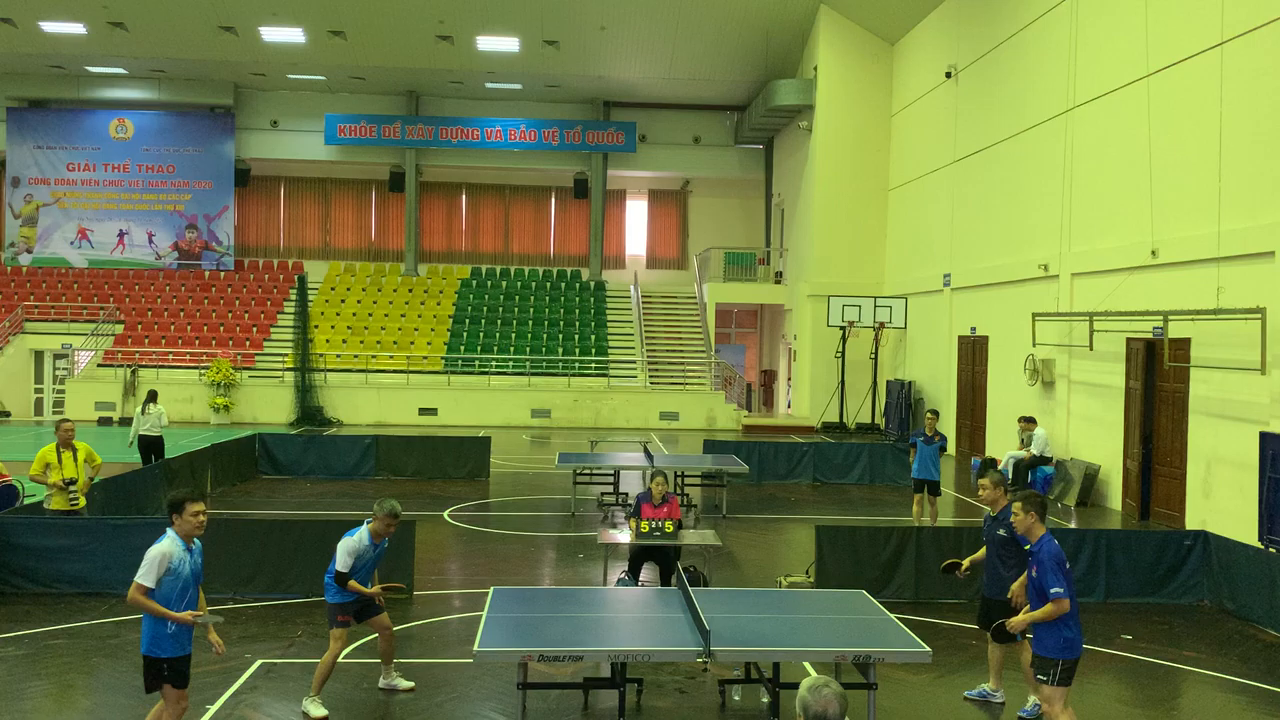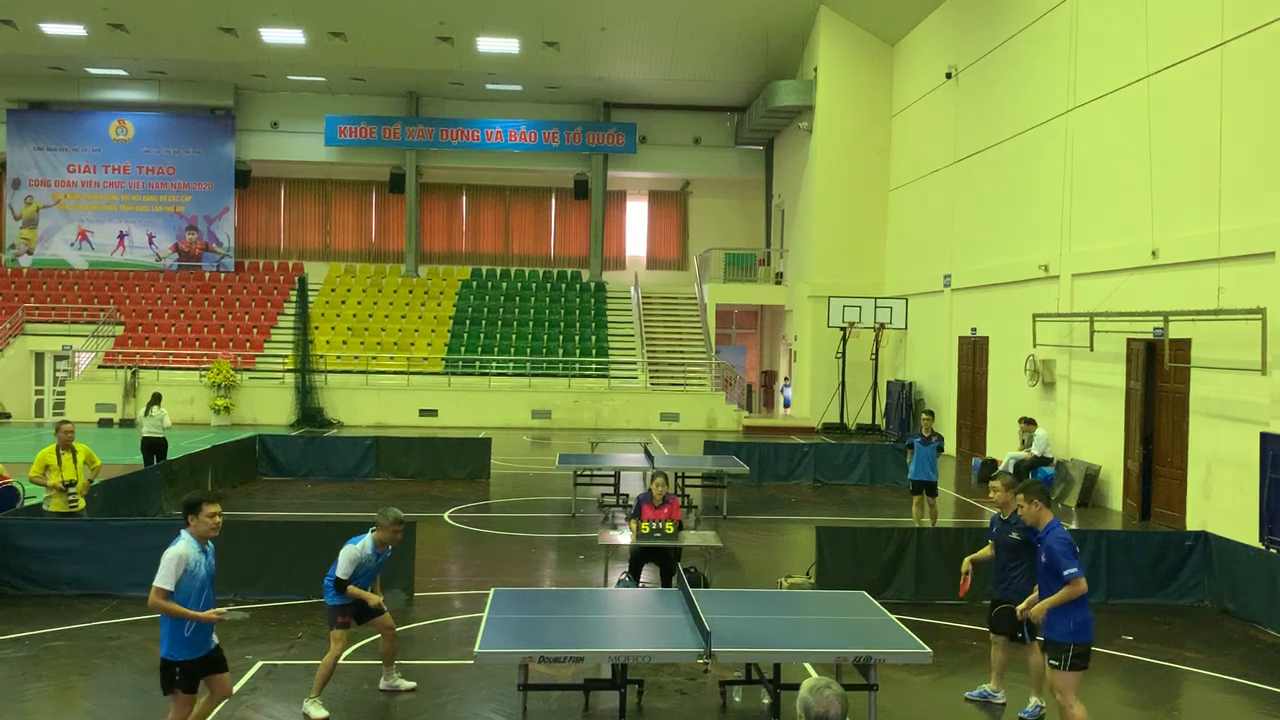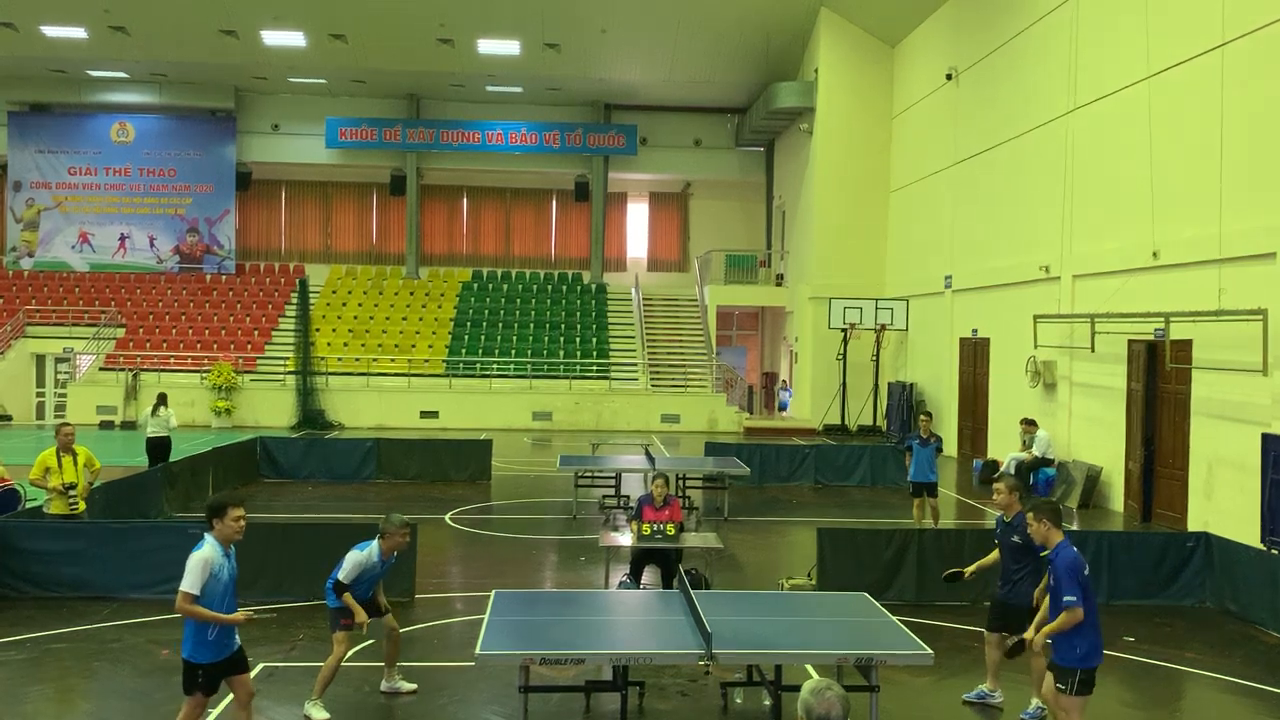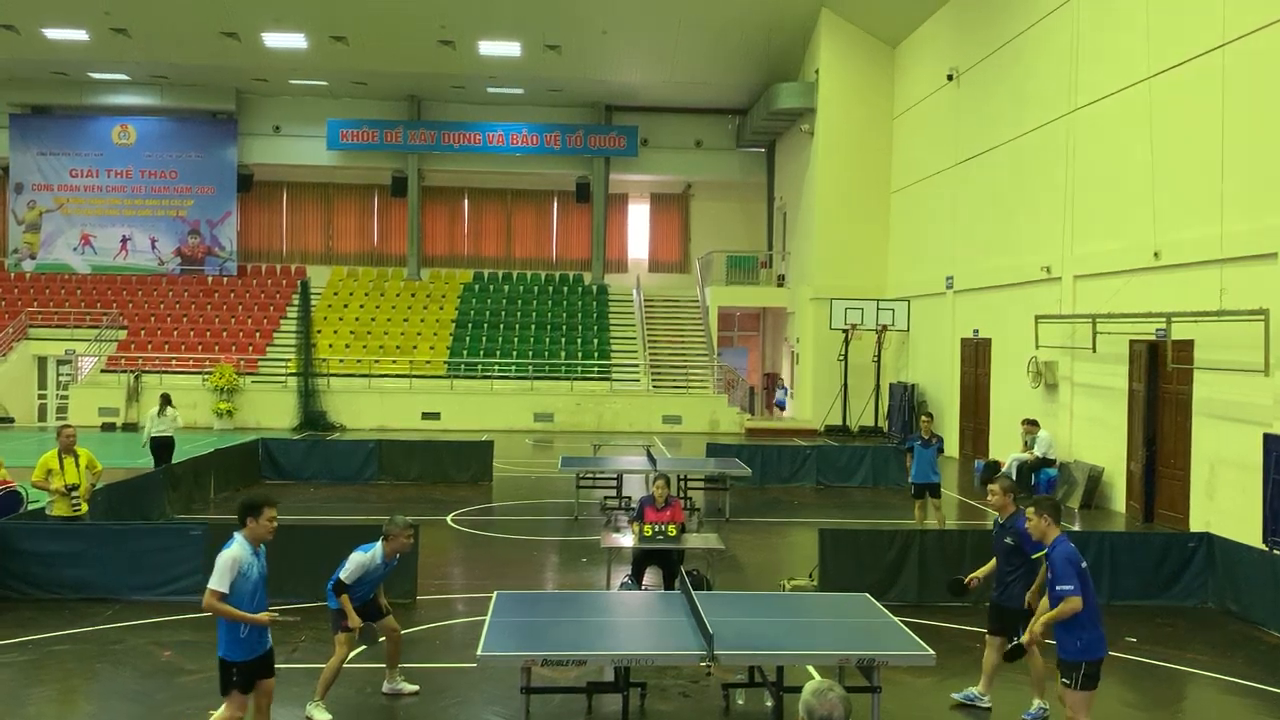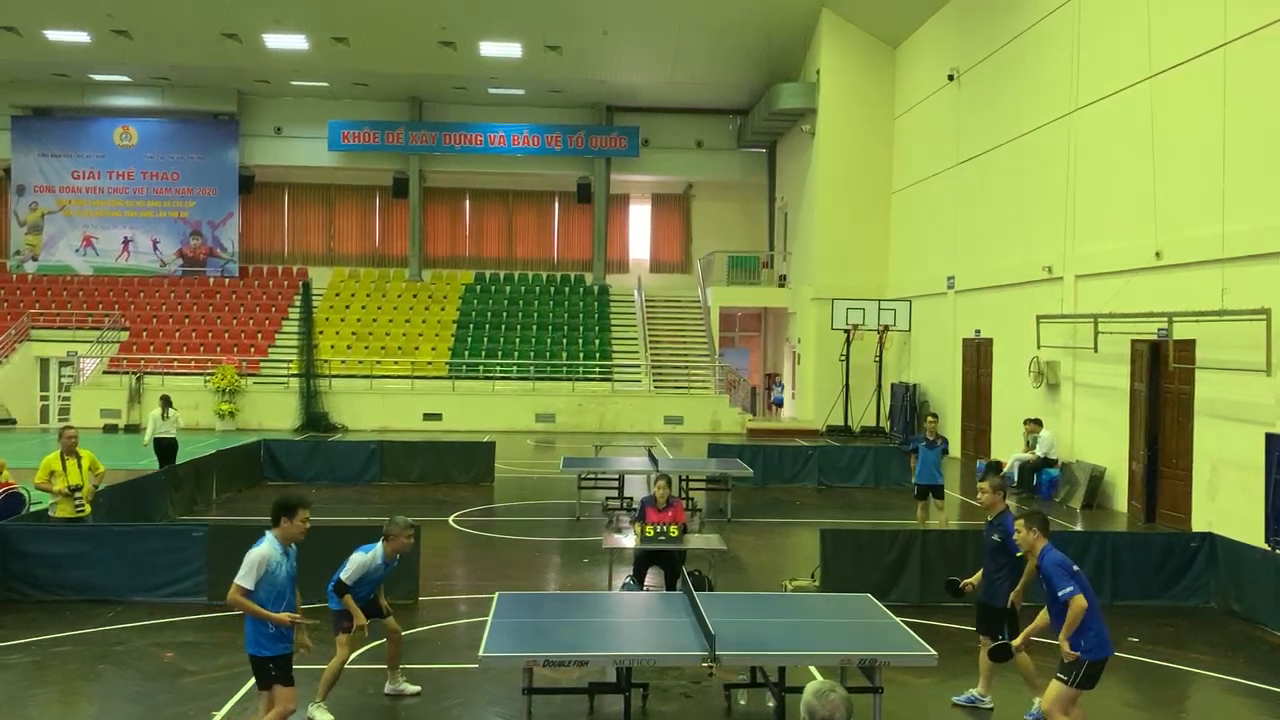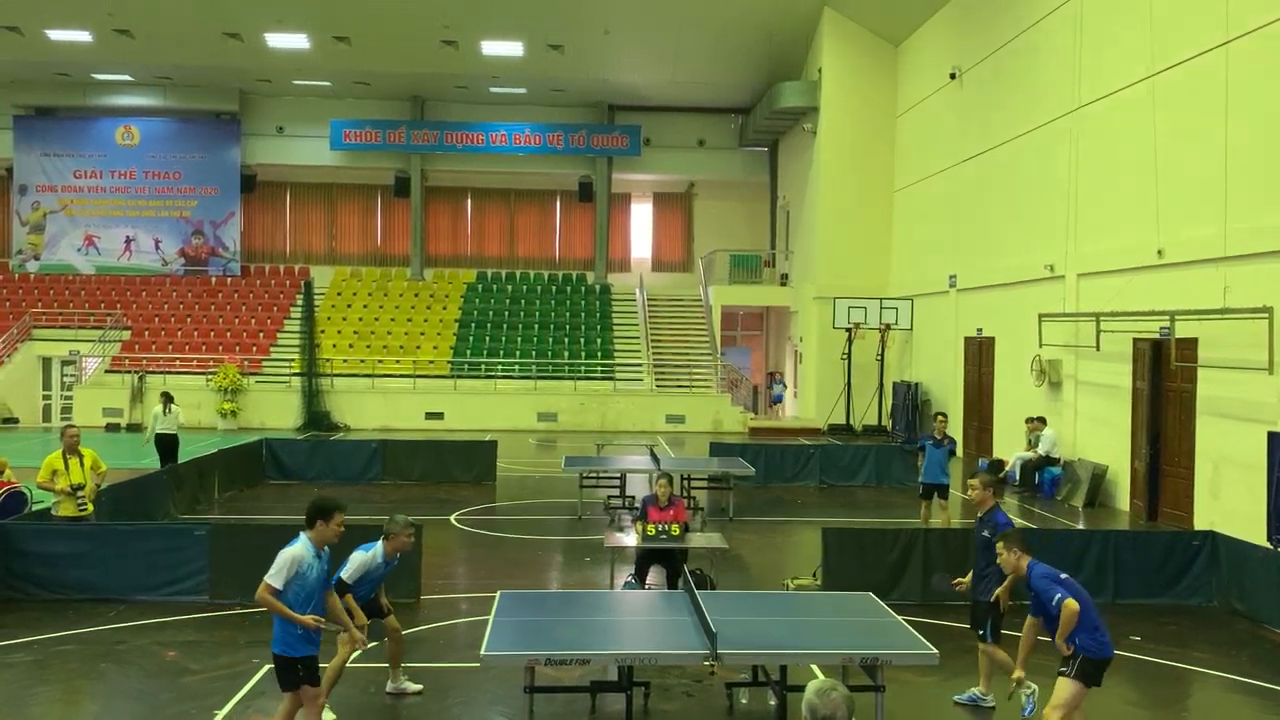
dt=0.2s
person 1, frame 1
left shoulder: (1014, 520)
right shoulder: (988, 519)
right wrist: (970, 560)
left hip: (1010, 594)
right hip: (991, 591)
left knee: (1020, 644)
right knee: (993, 639)
left ankle: (1035, 699)
right ankle: (993, 688)
person 1, frame 2
left shoulder: (1027, 523)
right shoulder: (995, 520)
right wrist: (971, 558)
left hip: (1021, 595)
right hip: (1000, 593)
left knee: (1029, 646)
right knee: (997, 639)
right ankle: (995, 689)
person 1, frame 3
left shoulder: (1028, 526)
right shoulder: (1001, 522)
left wrist: (1041, 589)
right wrist: (978, 565)
left hip: (1025, 598)
right hip: (1003, 593)
left knee: (1032, 648)
right knee: (992, 638)
right ankle: (992, 690)
person 1, frame 4
left shoulder: (1022, 527)
right shoulder: (998, 523)
left elbow: (1046, 561)
left wrist: (1033, 591)
right wrist: (981, 572)
left hip: (1018, 601)
right hip: (1000, 596)
left knee: (1027, 649)
right knee: (993, 642)
right ankle: (982, 693)
person 1, frame 5
left shoulder: (1009, 525)
right shoulder: (990, 522)
left elbow: (1033, 560)
left wrist: (1018, 591)
right wrist: (977, 578)
left hip: (1003, 599)
right hip: (987, 596)
right knee: (985, 642)
left ankle: (1039, 699)
right ankle: (982, 694)
person 1, frame 6
left shoulder: (1000, 521)
right shoulder: (981, 519)
left wrist: (1006, 587)
right wrist: (969, 578)
left hip: (993, 593)
right hip: (979, 591)
left knee: (988, 646)
right knee: (983, 643)
left ankle: (1025, 687)
right ankle: (983, 692)
person 2, frame 1
left shoulder: (196, 547)
right shoulder: (162, 550)
right elbow: (134, 596)
left wrist: (210, 631)
right wrist: (174, 616)
left hip: (181, 643)
right hip: (162, 645)
person 2, frame 2
left shoulder: (208, 547)
right shoulder: (178, 552)
right elbow: (155, 601)
right wrist: (199, 616)
left hip: (206, 641)
right hip: (180, 647)
left knee: (223, 691)
person 2, frame 3
left shoulder: (229, 551)
right shoulder: (203, 556)
right elbow: (182, 605)
right wrist: (226, 619)
left hip: (229, 644)
right hip: (203, 650)
left knee: (245, 694)
person 2, frame 4
left shoulder: (259, 550)
right shoulder: (231, 555)
right elbow: (209, 603)
right wrist: (251, 619)
left hip: (260, 644)
right hip: (237, 649)
left knee: (264, 699)
person 2, frame 5
left shoulder: (291, 550)
right shoulder: (261, 553)
right elbow: (233, 597)
left wrist: (300, 632)
right wrist: (273, 617)
left hip: (283, 642)
right hip: (266, 645)
person 2, frame 6
left shoulder: (323, 553)
right shoulder: (293, 553)
left elbow: (329, 596)
right elbow: (262, 595)
left wrist: (351, 629)
right wrist: (298, 618)
left hip: (308, 642)
right hip: (292, 644)
left knee: (294, 701)
person 3, frame 1
left shoulder: (1047, 553)
right shoulder: (1039, 549)
left elbow: (1062, 605)
left wrist: (1024, 620)
left hip: (1058, 644)
right hip: (1049, 642)
person 3, frame 2
left shoulder: (1056, 539)
right shoulder: (1048, 536)
left elbow: (1079, 586)
left wrist: (1044, 605)
right wrist: (1029, 601)
left hip: (1070, 631)
right hip: (1059, 629)
left knee: (1067, 698)
right knee: (1059, 691)
person 3, frame 3
left shoulder: (1064, 561)
right shoulder: (1062, 555)
left elbow: (1075, 614)
left wrist: (1044, 634)
right wrist: (1034, 628)
left hip: (1077, 652)
right hip: (1068, 648)
right knee: (1050, 696)
person 3, frame 4
left shoulder: (1061, 555)
right shoulder: (1059, 551)
left elbow: (1073, 604)
right elbow: (1052, 598)
left wrist: (1043, 621)
right wrist: (1032, 629)
left hip: (1081, 647)
right hip: (1074, 644)
right knee: (1067, 699)
person 3, frame 5
left shoulder: (1051, 564)
right shoulder: (1048, 561)
left elbow: (1080, 604)
right elbow: (1051, 611)
left wrist: (1063, 638)
right wrist: (1023, 636)
left hip: (1088, 650)
right hip: (1084, 647)
person 3, frame 6
left shoulder: (1038, 578)
right shoulder: (1036, 576)
left elbow: (1071, 608)
right elbow: (1031, 626)
left wrist: (1059, 639)
right wrist: (1019, 667)
left hip: (1088, 650)
right hip: (1093, 648)
person 4, frame 1
left shoulder: (383, 539)
right shoulder: (351, 541)
right elbow: (341, 579)
left wrist: (376, 587)
right wrist: (369, 592)
left hip: (363, 592)
right hip: (340, 595)
left knee: (387, 629)
right knee: (337, 647)
left ankle: (389, 677)
right ankle: (311, 699)
person 4, frame 2
left shoulder: (386, 547)
right shoulder: (355, 549)
right elbow: (340, 584)
left wrist: (377, 593)
right wrist: (368, 597)
left hip: (364, 595)
right hip: (339, 596)
left knee: (389, 629)
right knee: (338, 648)
left ankle: (390, 678)
right ankle: (312, 700)
person 4, frame 3
left shoulder: (391, 553)
right shoulder: (361, 555)
right elbow: (339, 587)
left wrist: (380, 595)
right wrist: (358, 611)
left hip: (364, 596)
right hip: (341, 600)
left knee: (393, 630)
right knee: (341, 650)
left ankle: (391, 680)
right ankle: (313, 703)
person 4, frame 4
left shoulder: (393, 555)
right shoulder: (364, 556)
right elbow: (338, 587)
left wrist: (380, 596)
right wrist: (351, 616)
left hip: (365, 598)
right hip: (342, 601)
left knee: (394, 632)
right knee: (343, 652)
left ankle: (392, 682)
person 4, frame 5
left shoulder: (394, 555)
right shoulder: (364, 557)
right elbow: (339, 588)
left wrist: (380, 598)
right wrist: (357, 615)
left hip: (365, 599)
right hip: (343, 602)
left knee: (395, 632)
right knee: (344, 653)
left ankle: (394, 683)
person 4, frame 6
left shoulder: (395, 554)
right shoulder: (364, 557)
right elbow: (340, 587)
left wrist: (381, 596)
right wrist: (357, 614)
left hip: (366, 598)
right hip: (345, 601)
left knee: (395, 631)
right knee: (346, 651)
left ankle: (397, 681)
right ankle: (320, 702)
